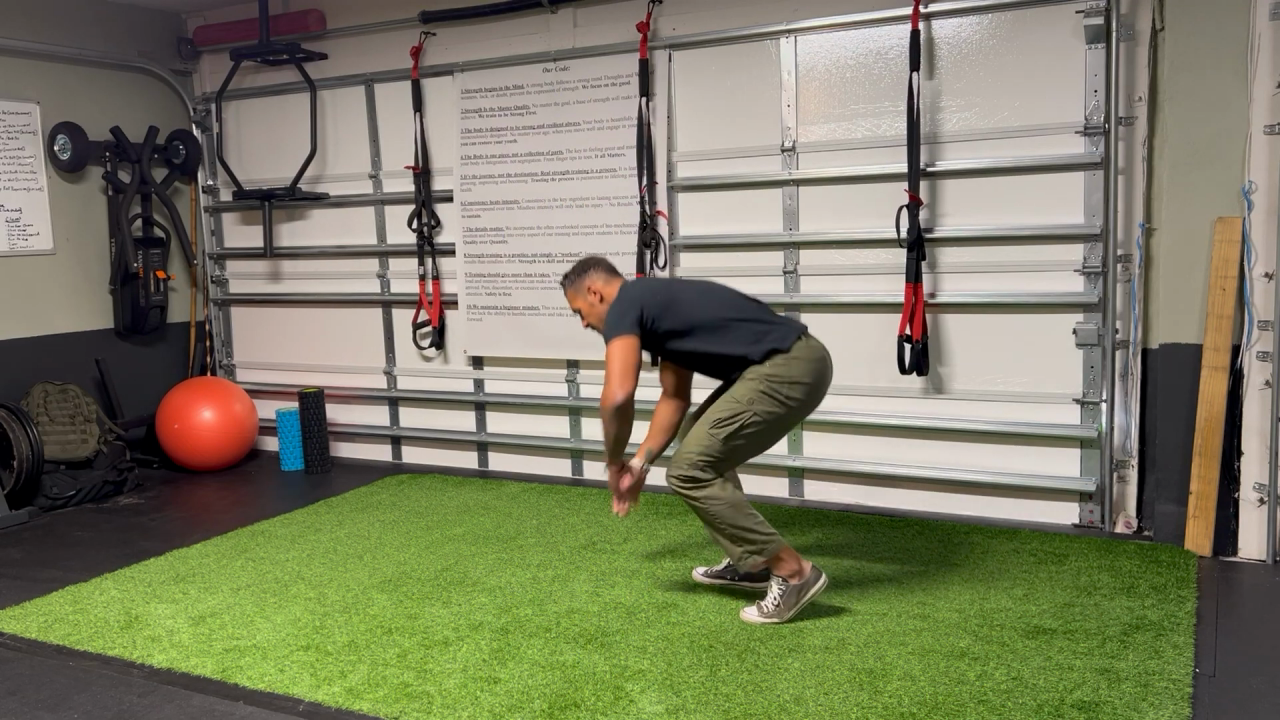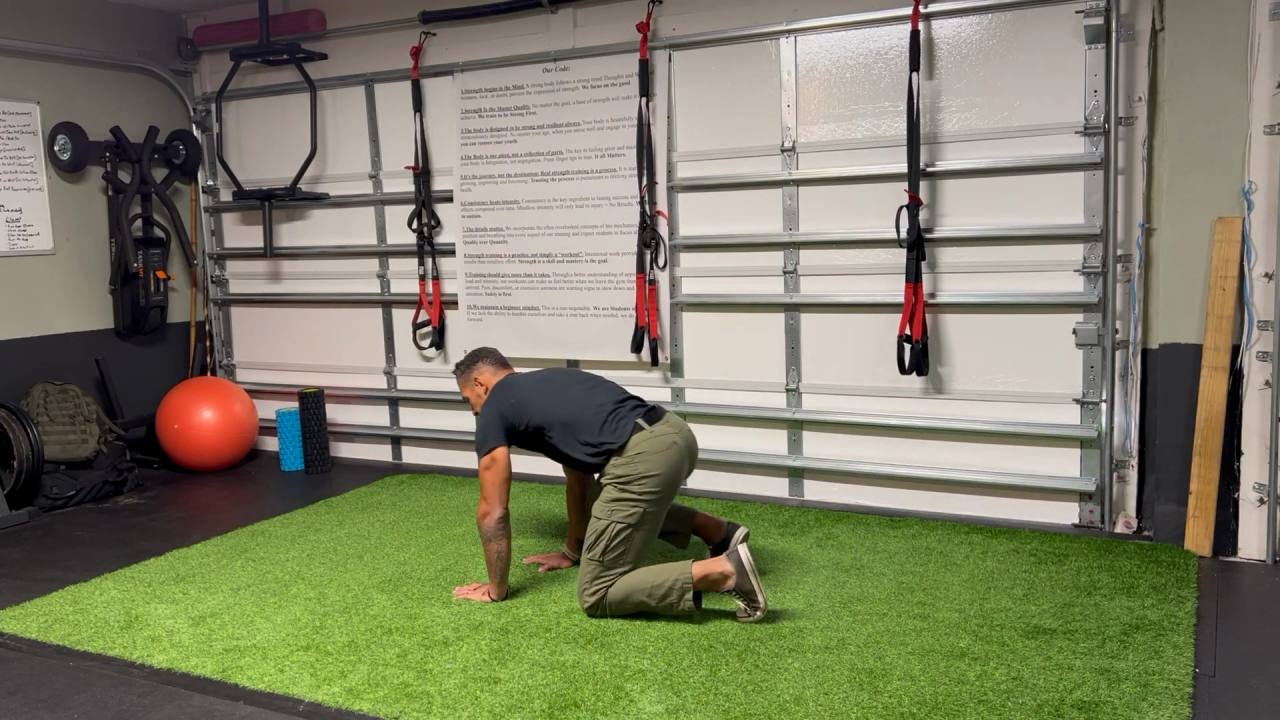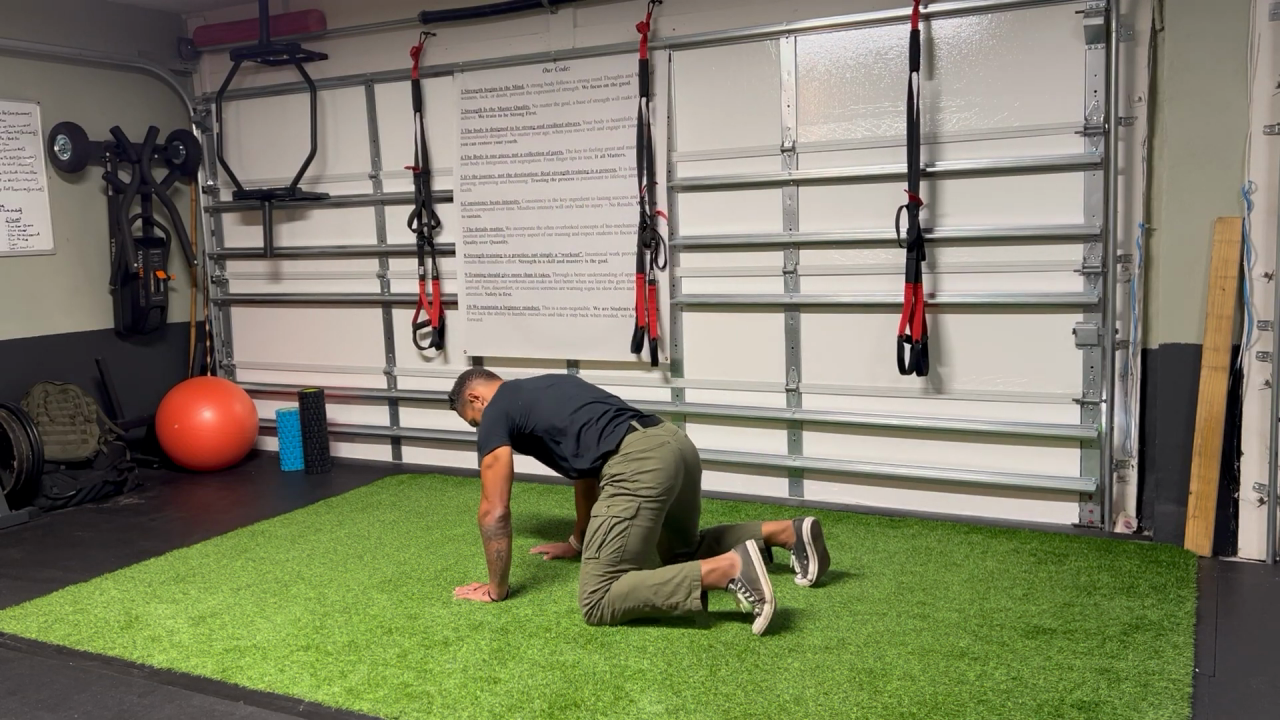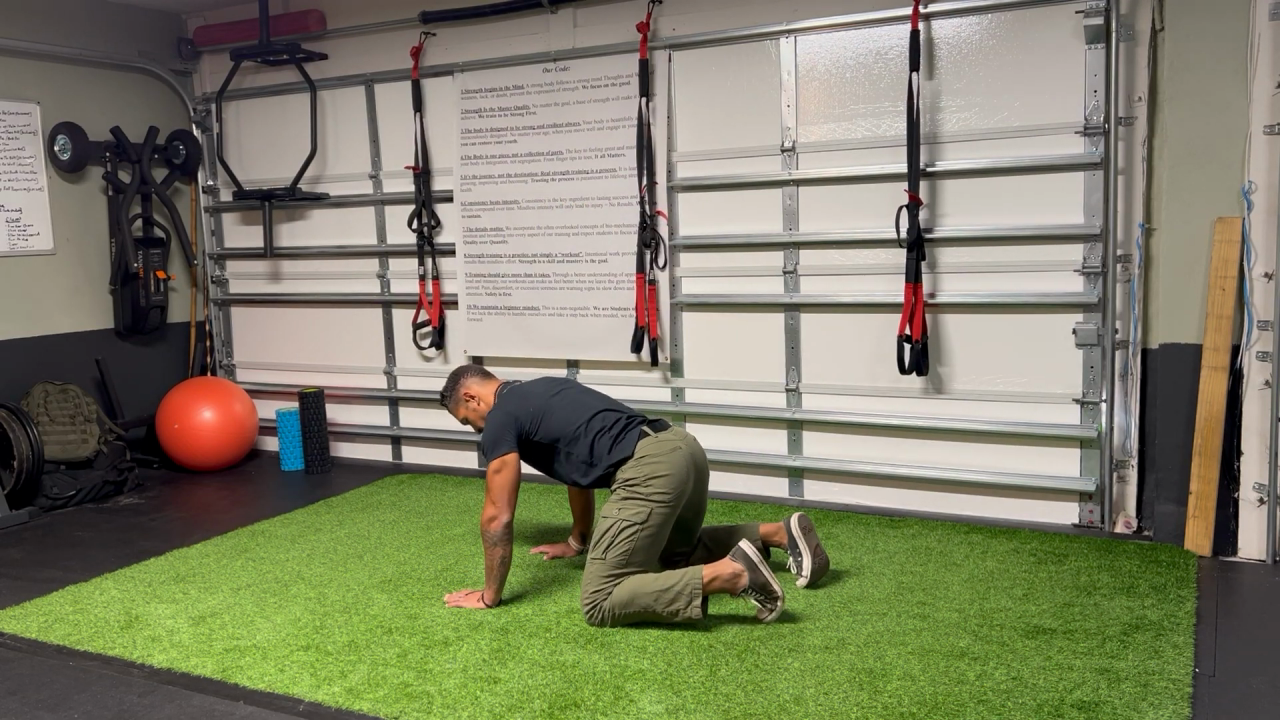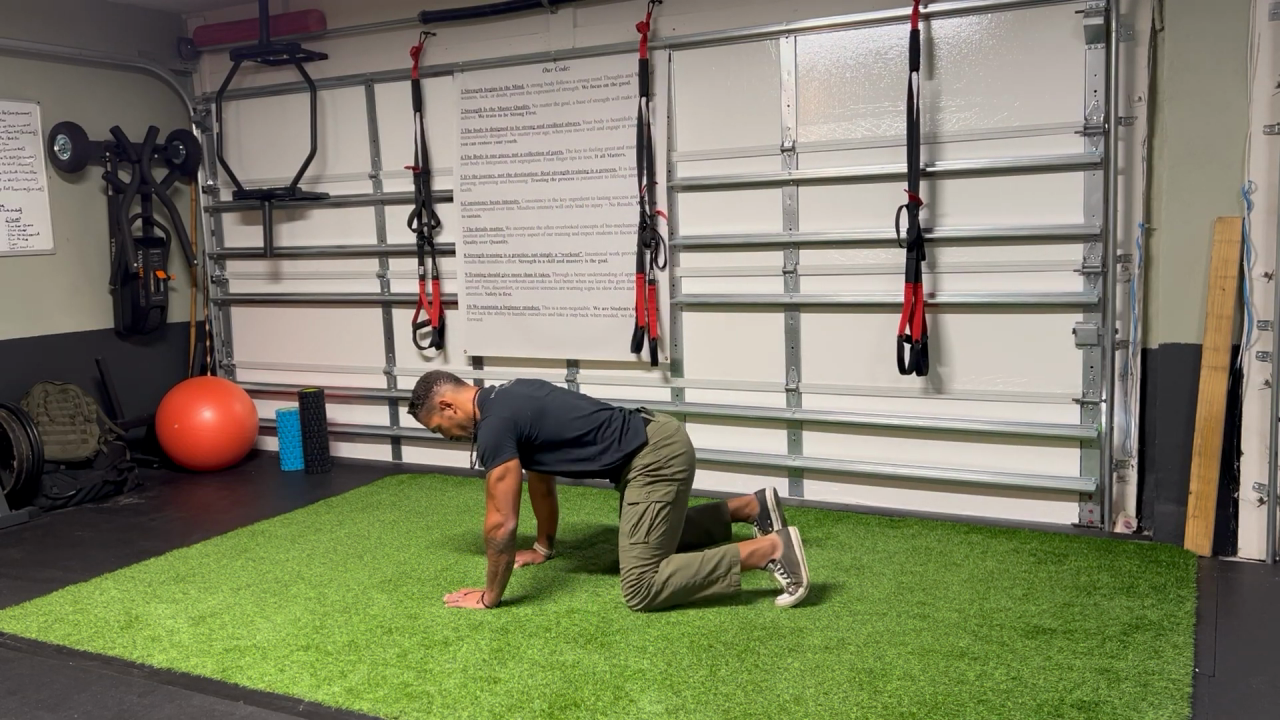
dt=1s
person 1, frame 1
left shoulder: (624, 307)
right shoulder: (652, 304)
left elbow: (618, 396)
right elbow: (674, 398)
left wrist: (617, 467)
right wrist: (638, 465)
left hip: (789, 369)
right hip: (793, 362)
left knee: (688, 472)
right knee: (698, 442)
left ankle: (793, 571)
right ankle: (748, 562)
person 1, frame 2
left shoulder: (494, 412)
right shoulder: (548, 382)
left elbow: (493, 511)
right elbow: (580, 476)
left wrist: (497, 588)
right wrist: (574, 551)
left hip: (643, 456)
right hip: (675, 434)
left knee: (597, 596)
left ankle: (721, 571)
right ankle: (718, 530)
person 1, frame 3
left shoulder: (495, 413)
right shoulder: (545, 388)
left elbow: (494, 510)
left wrist: (497, 587)
right wrist: (577, 542)
left hip: (638, 465)
right hip: (674, 443)
left knee: (598, 602)
right knee: (682, 550)
left ankle: (728, 567)
right ankle: (789, 532)
person 1, frame 4
left shoulder: (501, 420)
right shoulder: (540, 391)
left elbow: (498, 516)
left wrist: (490, 595)
right wrist: (577, 541)
left hip: (650, 471)
right hip: (681, 448)
left knee: (599, 604)
right knee: (679, 552)
left ankle: (730, 573)
right ankle: (782, 533)
person 1, frame 5
left shoulder: (494, 426)
right shoulder: (509, 399)
left elbow: (501, 523)
right elbow: (540, 478)
left wrist: (489, 597)
right wrist: (543, 548)
left hip: (656, 457)
right hip: (659, 438)
left knee: (640, 588)
right knee: (656, 535)
left ankle: (770, 547)
right ankle: (750, 506)
